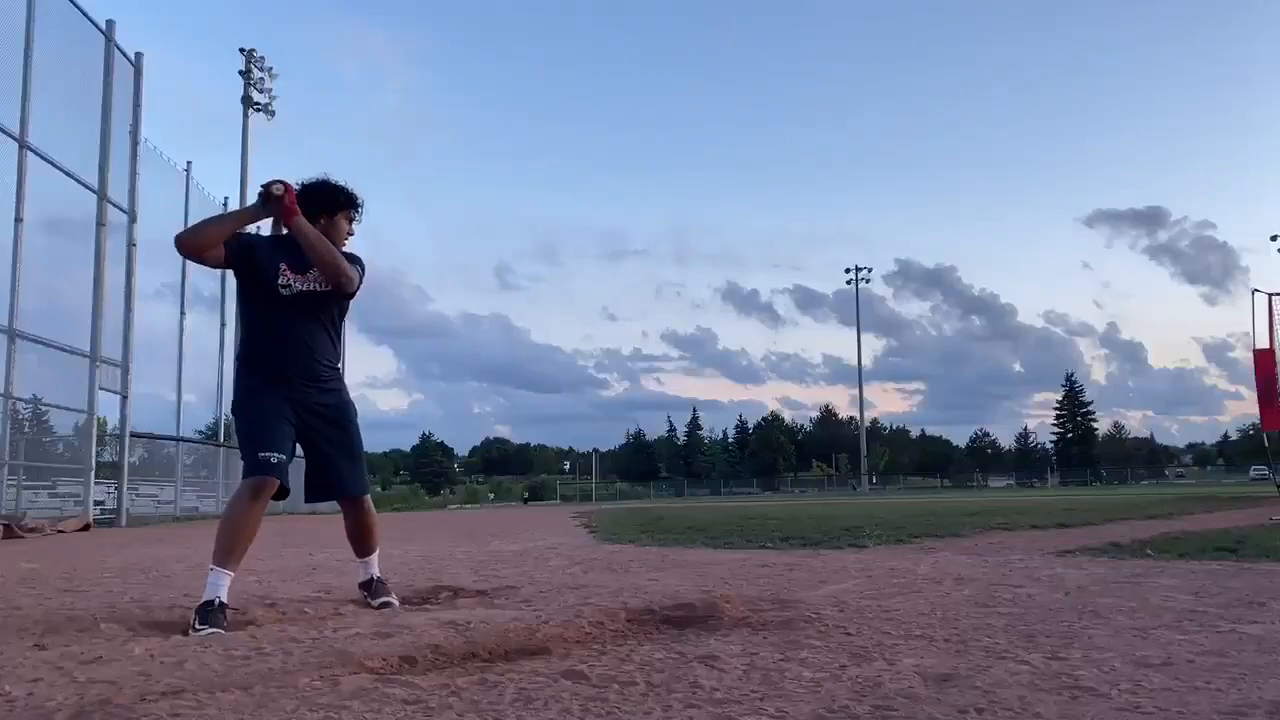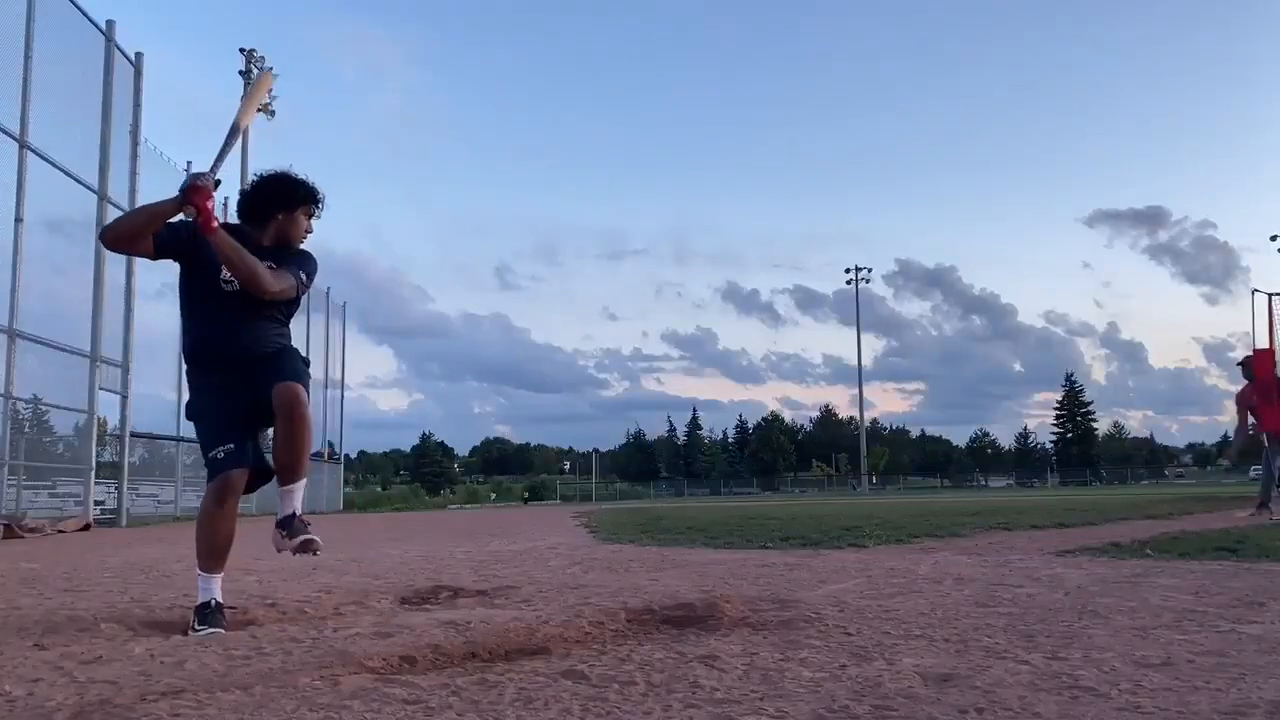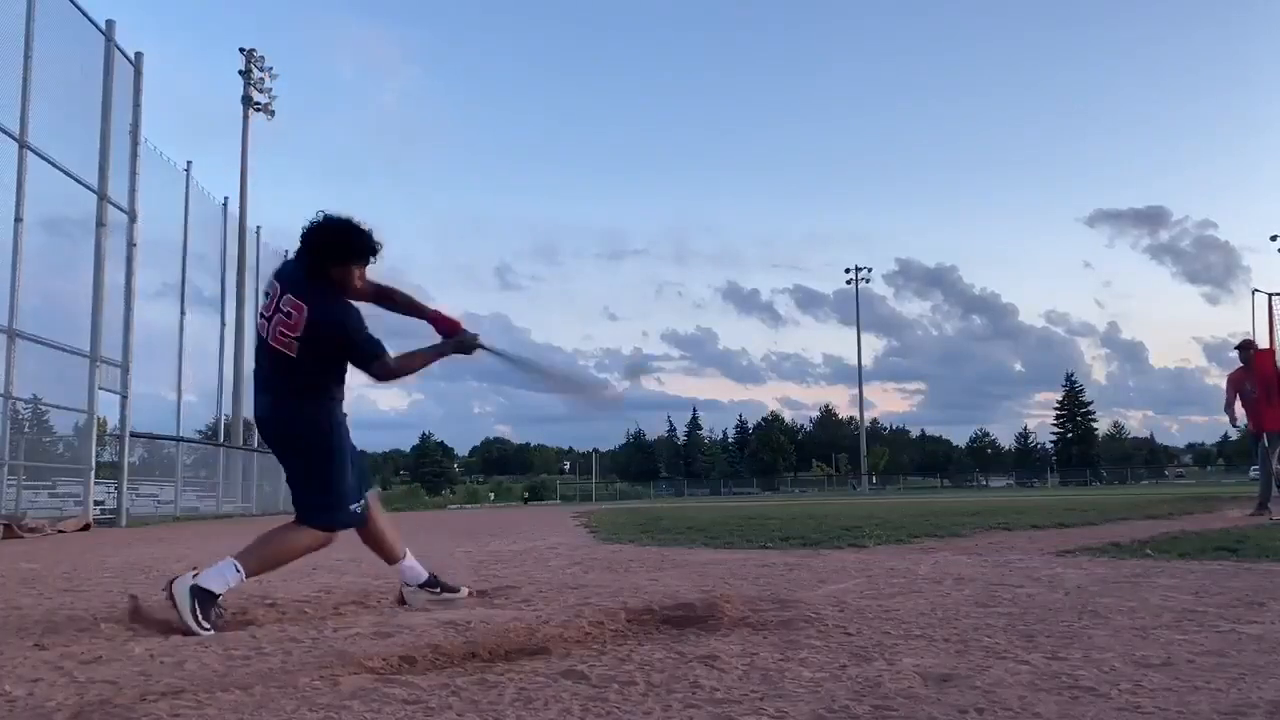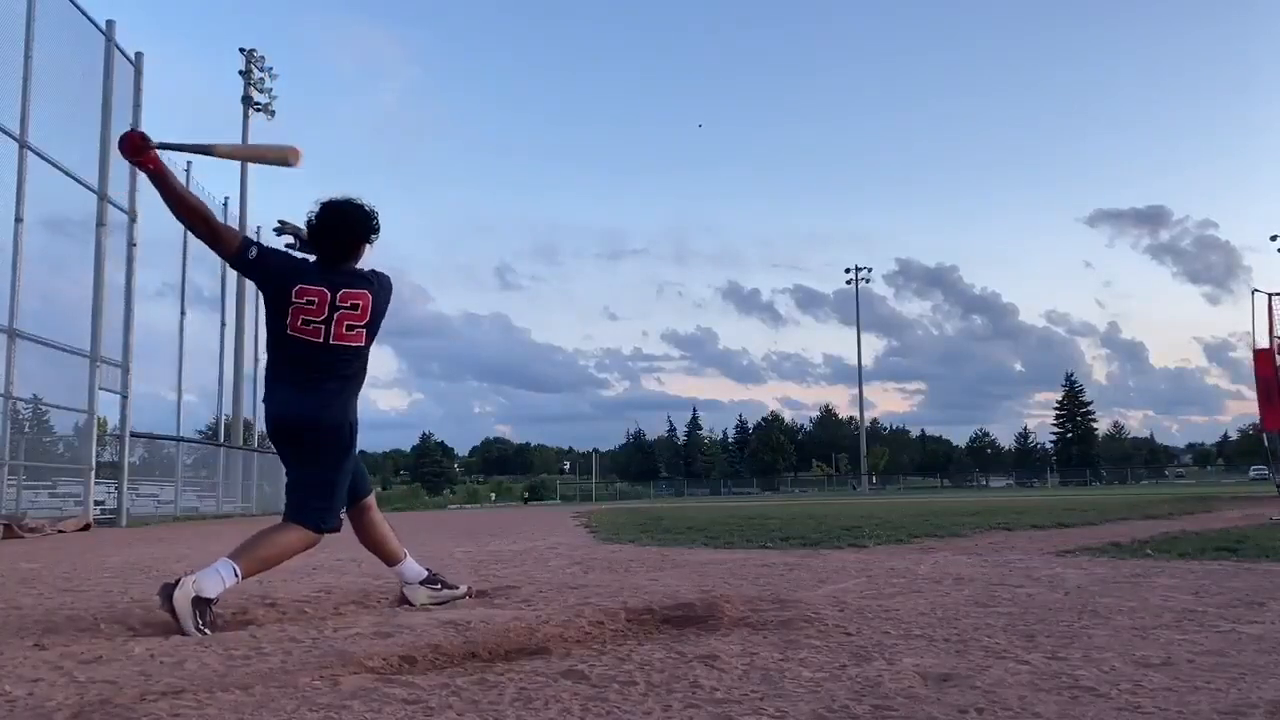
dt=0.7s
person 1, frame 1
left shoulder: (349, 264)
right shoulder: (257, 250)
left elbow: (342, 278)
right elbow: (188, 244)
left wrist: (293, 216)
right wrist: (259, 210)
left hip: (325, 392)
right hip: (264, 389)
left knee: (355, 492)
right knee: (261, 481)
left ankle: (370, 578)
right ankle: (214, 597)
person 1, frame 2
left shoulder: (301, 263)
right shoulder: (195, 237)
left elbow: (264, 287)
right elbow: (112, 238)
left wrist: (209, 226)
right wrist: (171, 205)
left hip: (270, 363)
right hip: (214, 378)
left knee: (292, 395)
right knee: (229, 478)
left ankle: (290, 518)
right ankle: (208, 600)
person 1, frame 3
left shoulder: (294, 271)
right shoulder: (329, 311)
left elbow: (369, 290)
right elbow: (386, 371)
left wrist: (435, 317)
right wrist: (447, 347)
left hip: (284, 409)
right hip: (307, 419)
left knee: (360, 500)
right knee: (322, 524)
left ankle: (416, 579)
right ankle: (204, 586)
person 1, frame 4
left shoulder: (285, 273)
right shoulder: (378, 287)
left elbow: (210, 228)
left wrist: (153, 166)
right wrist: (319, 248)
left hip: (284, 415)
right hip: (331, 420)
left knee: (361, 500)
right knee: (308, 524)
left ankle: (418, 581)
right ankle: (200, 586)
